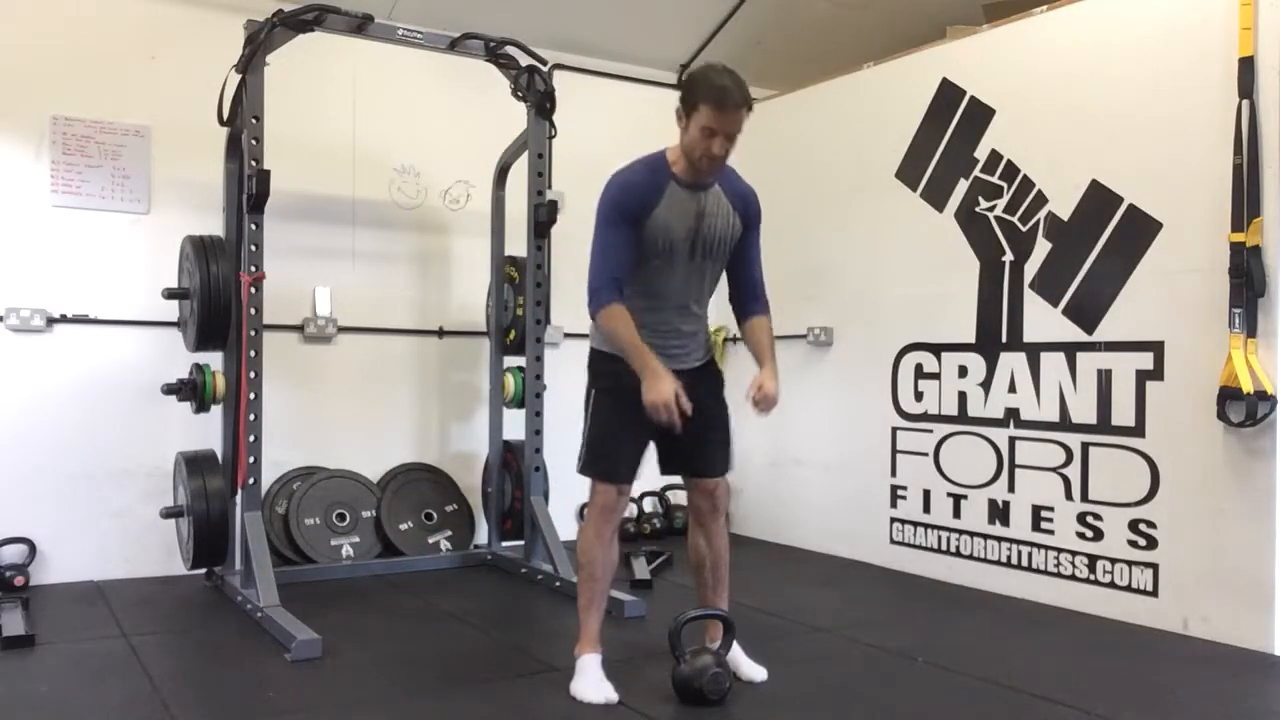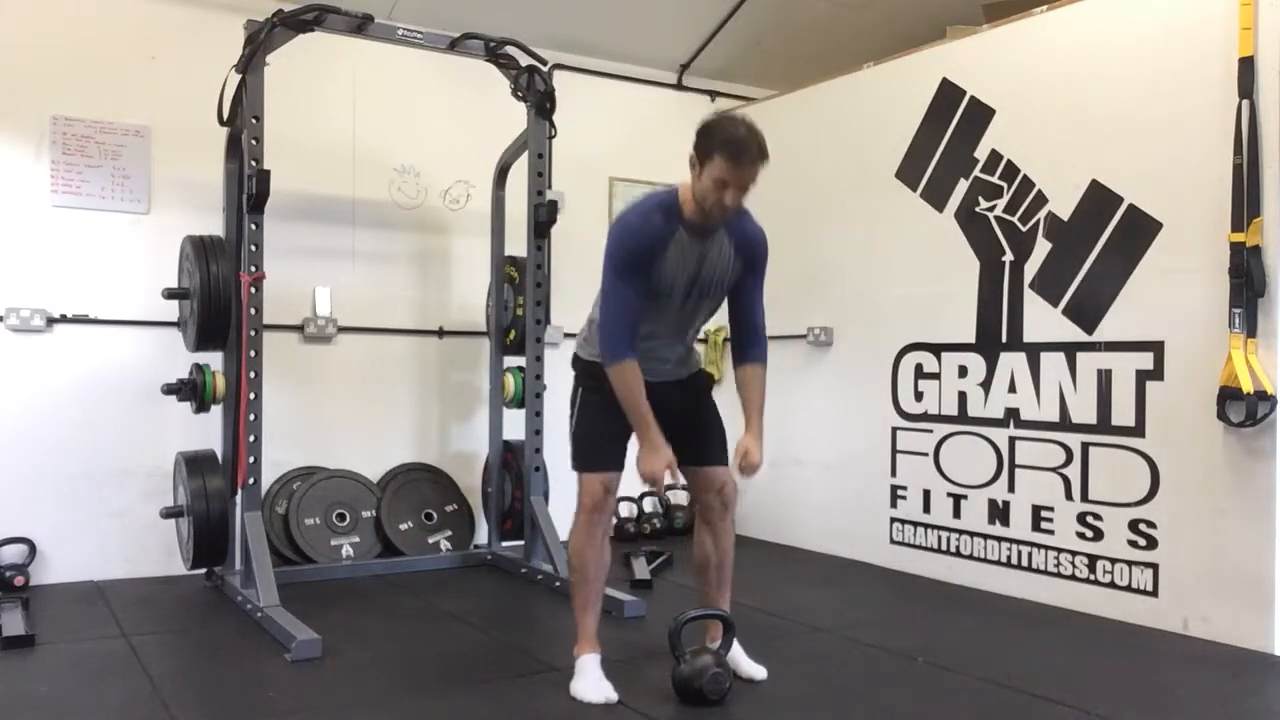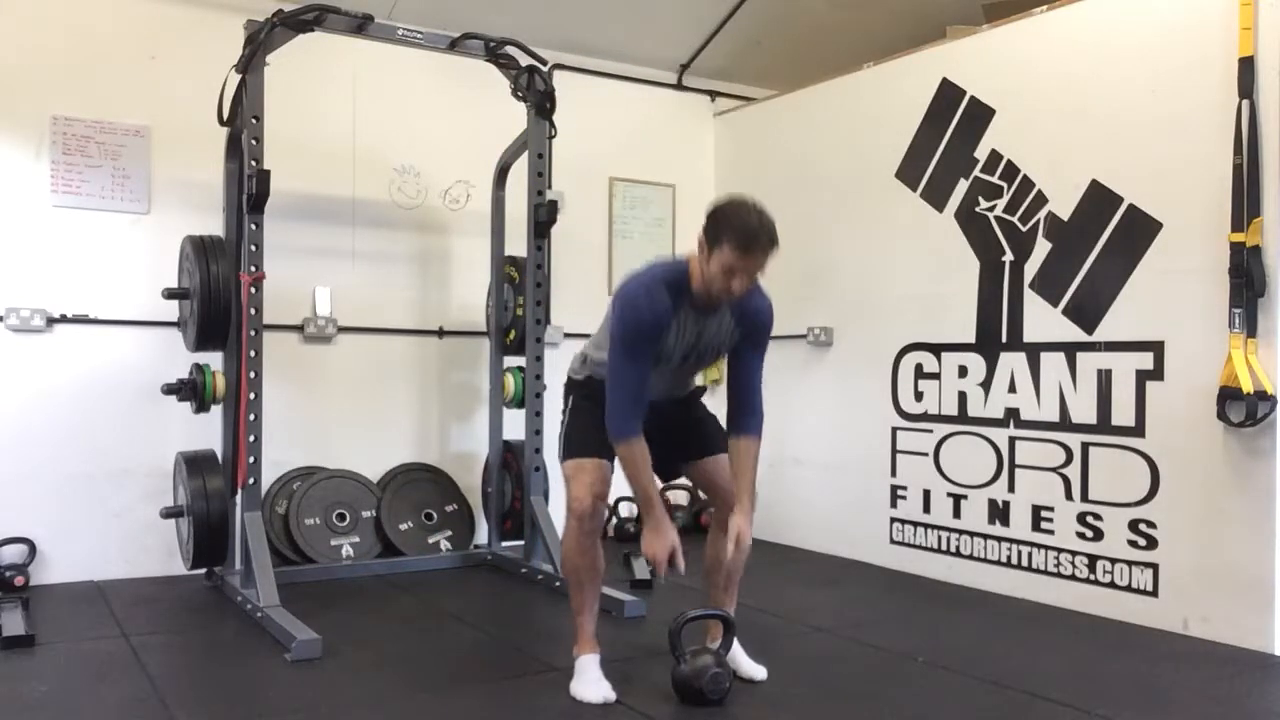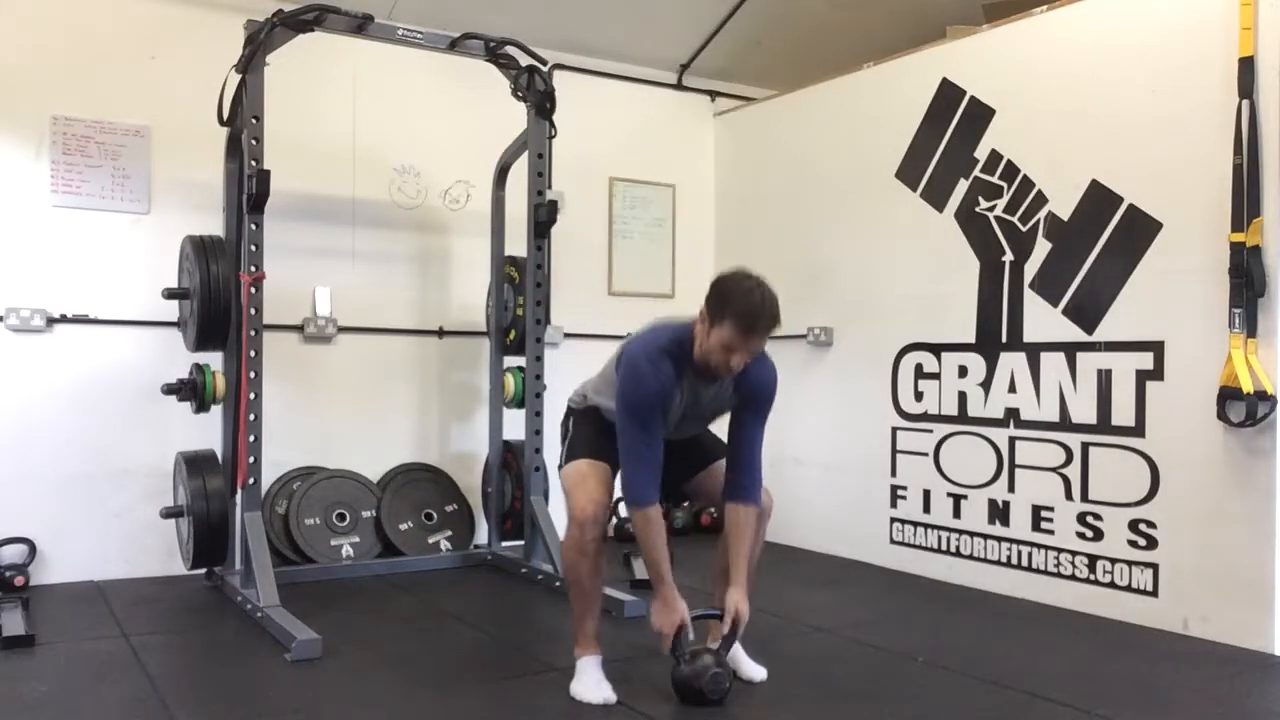
dt=0.2s
person 1, frame 1
left shoulder: (741, 199)
right shoulder: (631, 188)
left elbow: (748, 293)
right elbow: (604, 294)
left wrist: (767, 364)
right wrist: (650, 371)
left hip: (695, 365)
right hip: (622, 365)
left knee: (712, 500)
right knee: (608, 501)
left ankle: (717, 638)
right ankle: (588, 652)
person 1, frame 2
left shoulder: (748, 239)
right shoulder: (639, 228)
left elbow: (749, 337)
right elbow: (615, 340)
left wrist: (753, 427)
right wrist: (648, 439)
left hip: (680, 373)
right hip: (607, 369)
left knee: (718, 496)
right knee: (596, 500)
left ankle: (717, 638)
right ankle: (587, 653)
person 1, frame 3
left shoulder: (753, 310)
right shoulder: (645, 297)
left elbow: (746, 407)
right elbow: (623, 415)
left wrist: (744, 509)
right wrist: (654, 521)
left hip: (675, 398)
right hip: (599, 391)
left knee: (730, 500)
right knee: (586, 502)
left ankle: (719, 637)
right ankle: (586, 654)
person 1, frame 4
left shoulder: (758, 376)
right shoulder: (649, 360)
left elbow: (742, 478)
right elbow: (641, 484)
left wrist: (737, 585)
right wrist: (665, 593)
left hip: (677, 433)
right hip: (600, 421)
left knee: (758, 504)
right knee: (588, 512)
left ankle: (721, 639)
right ankle: (587, 656)
